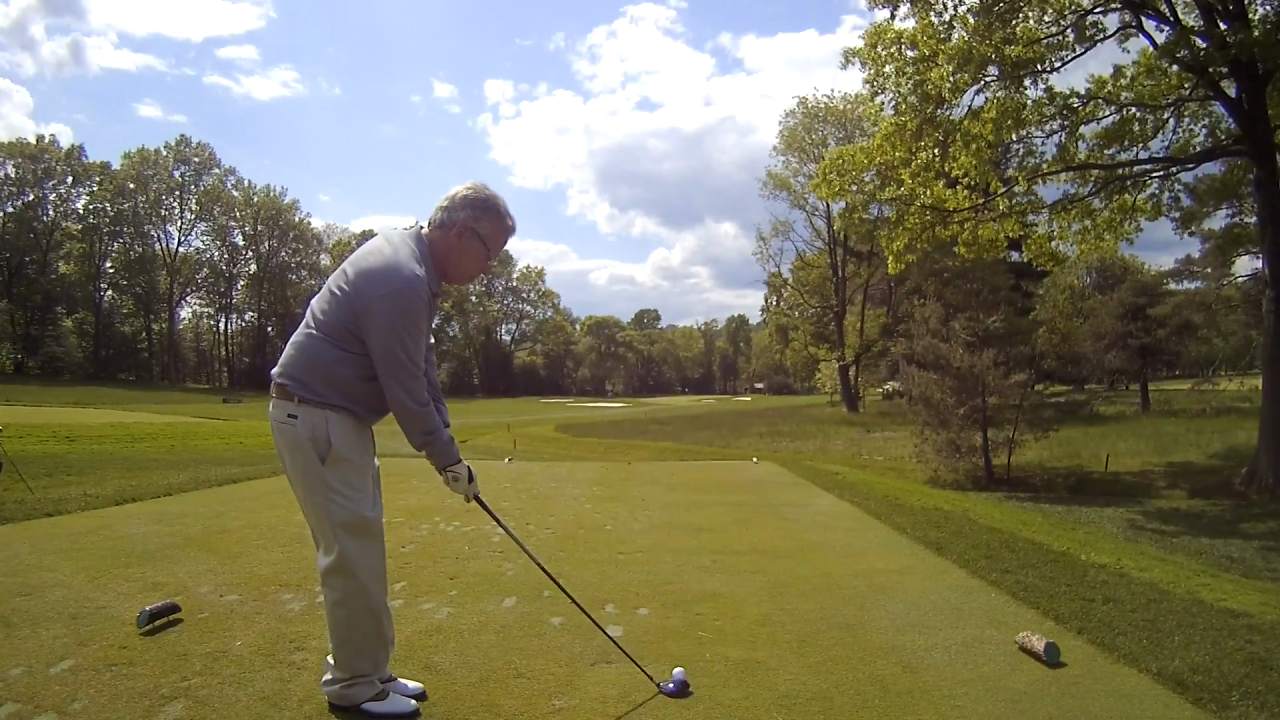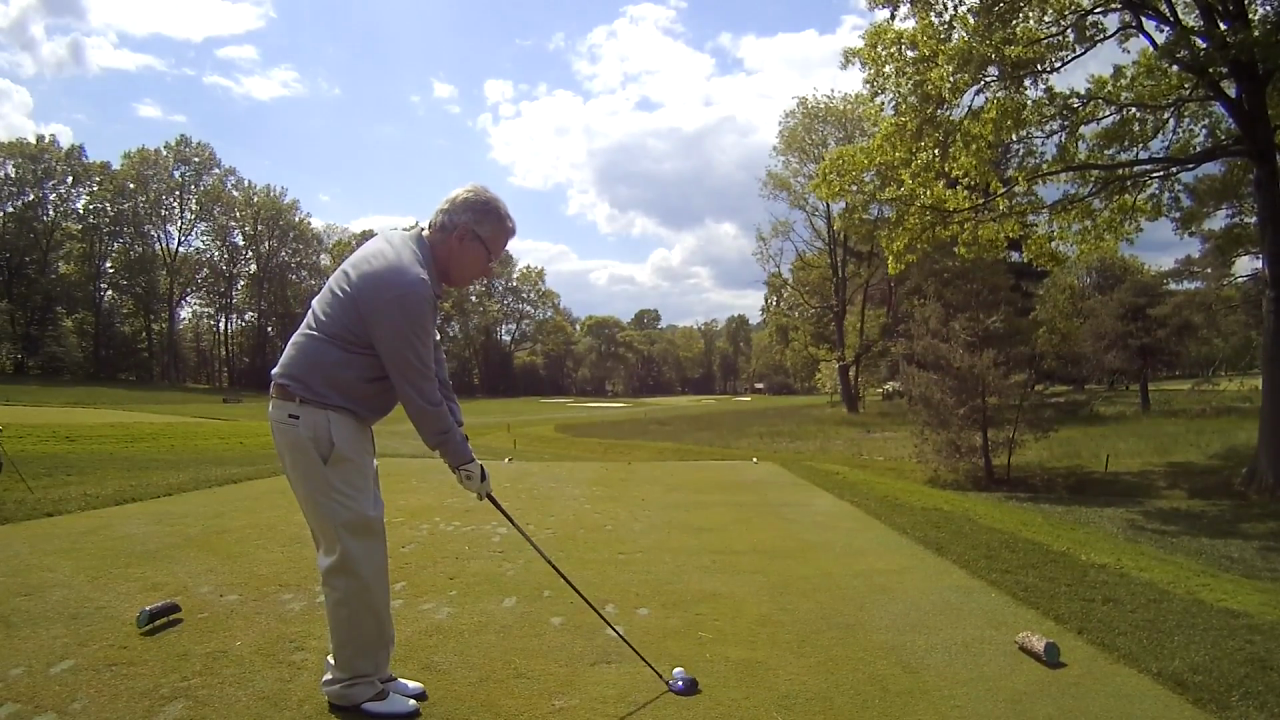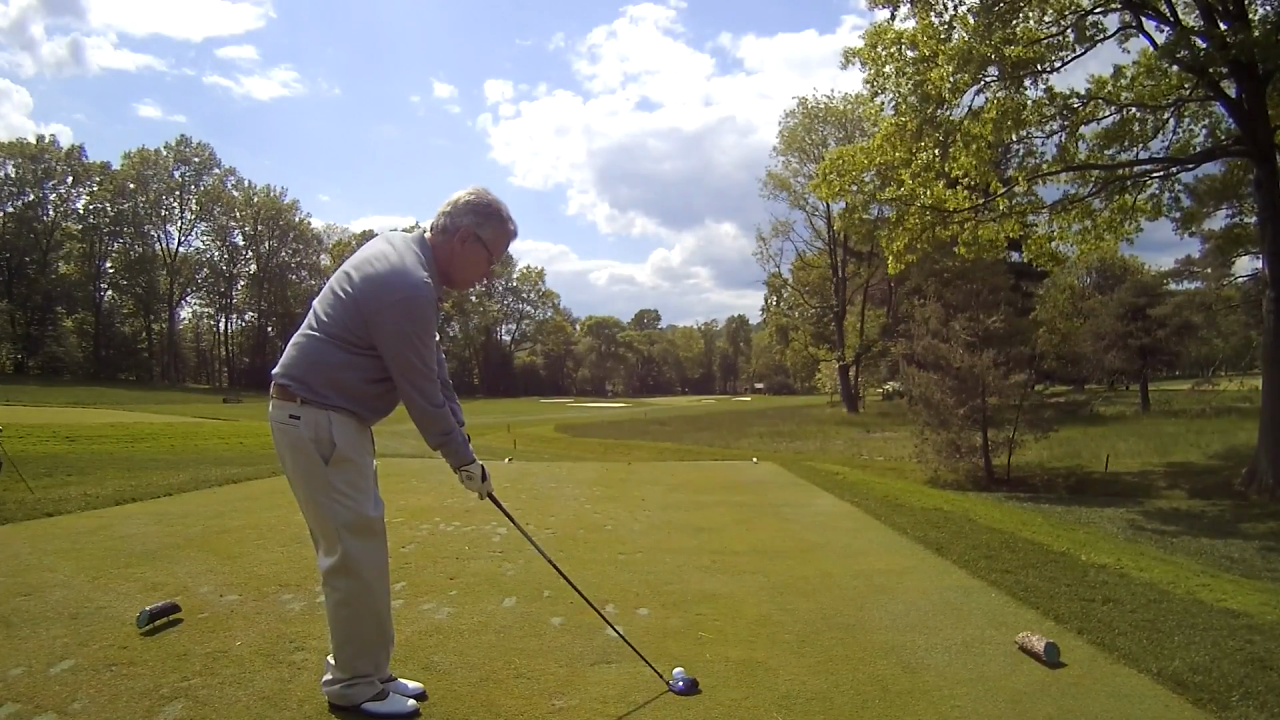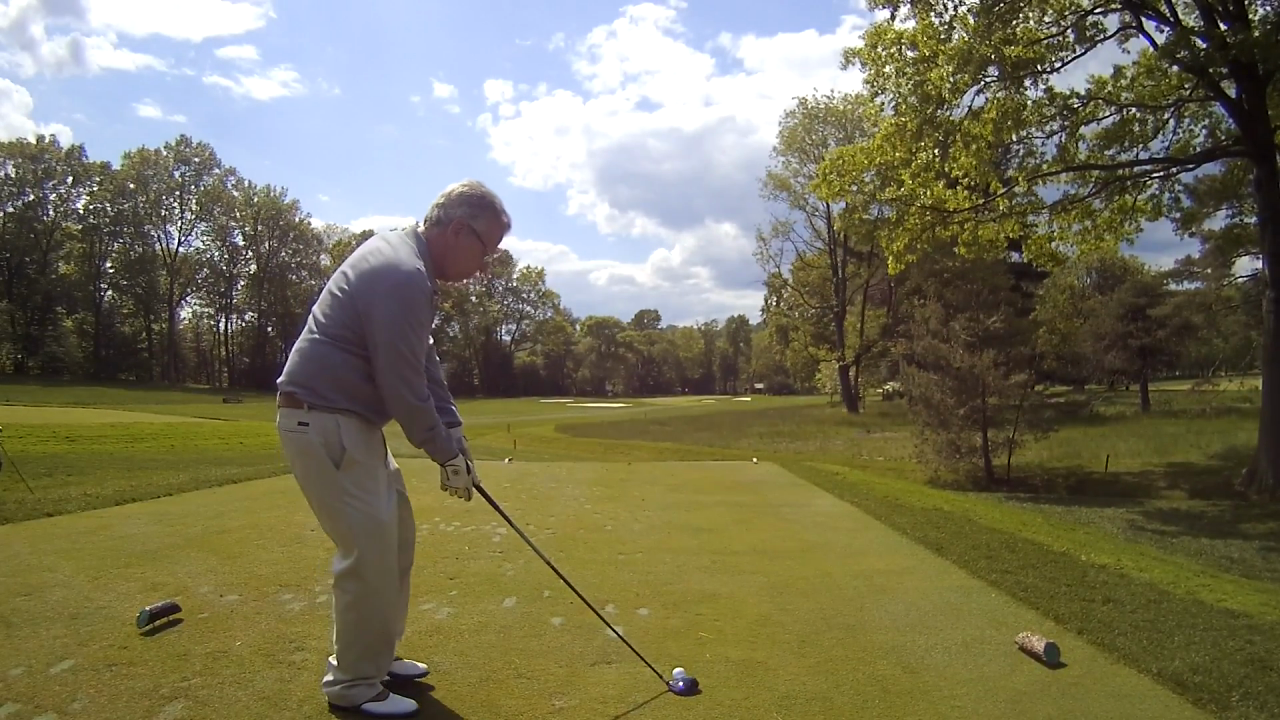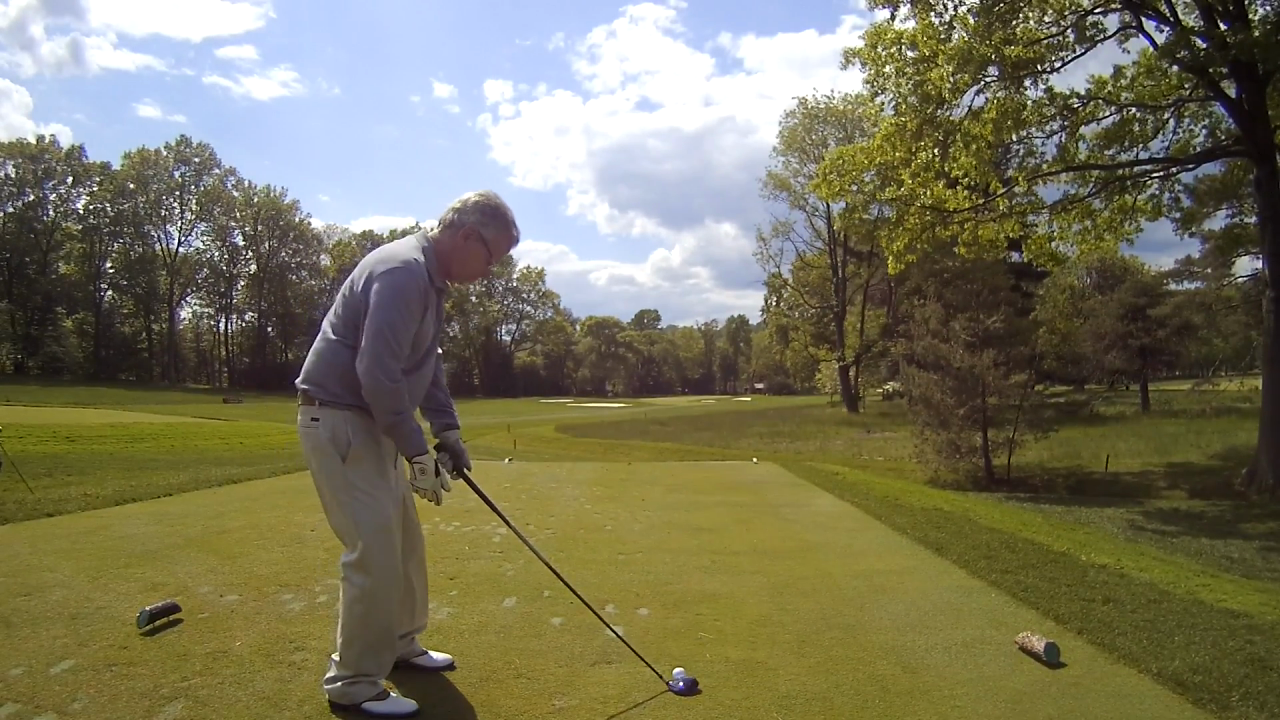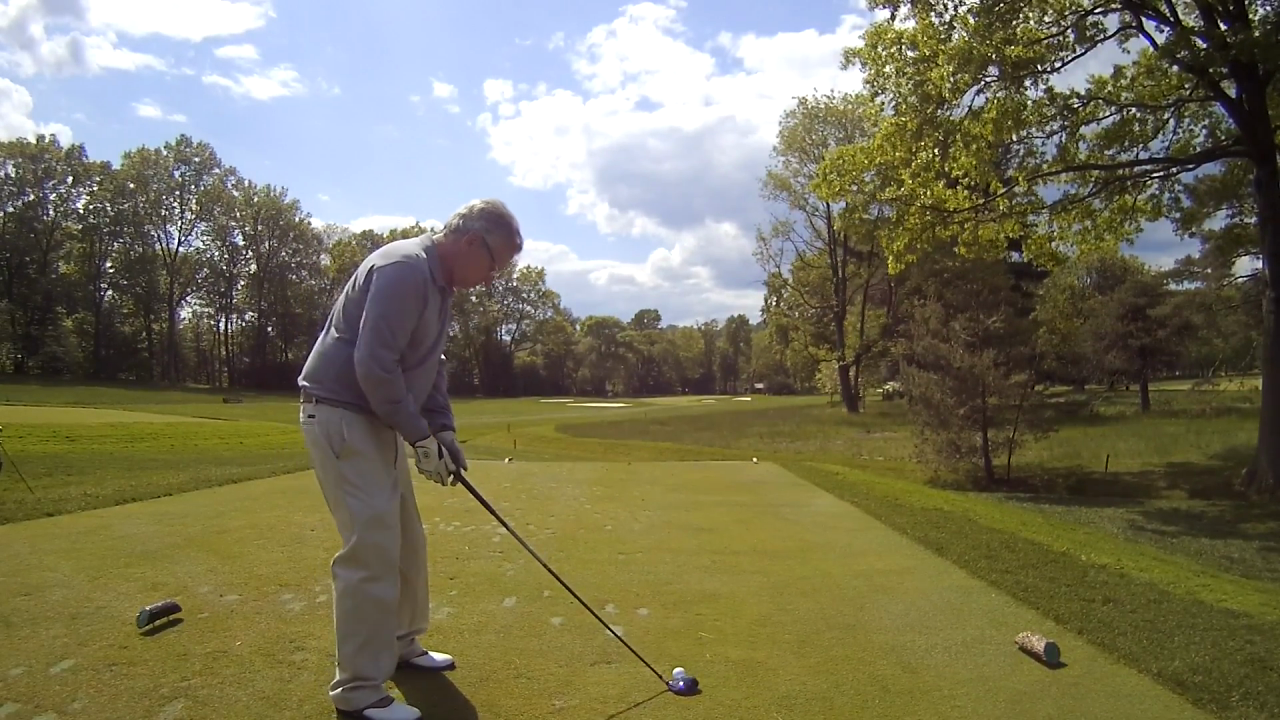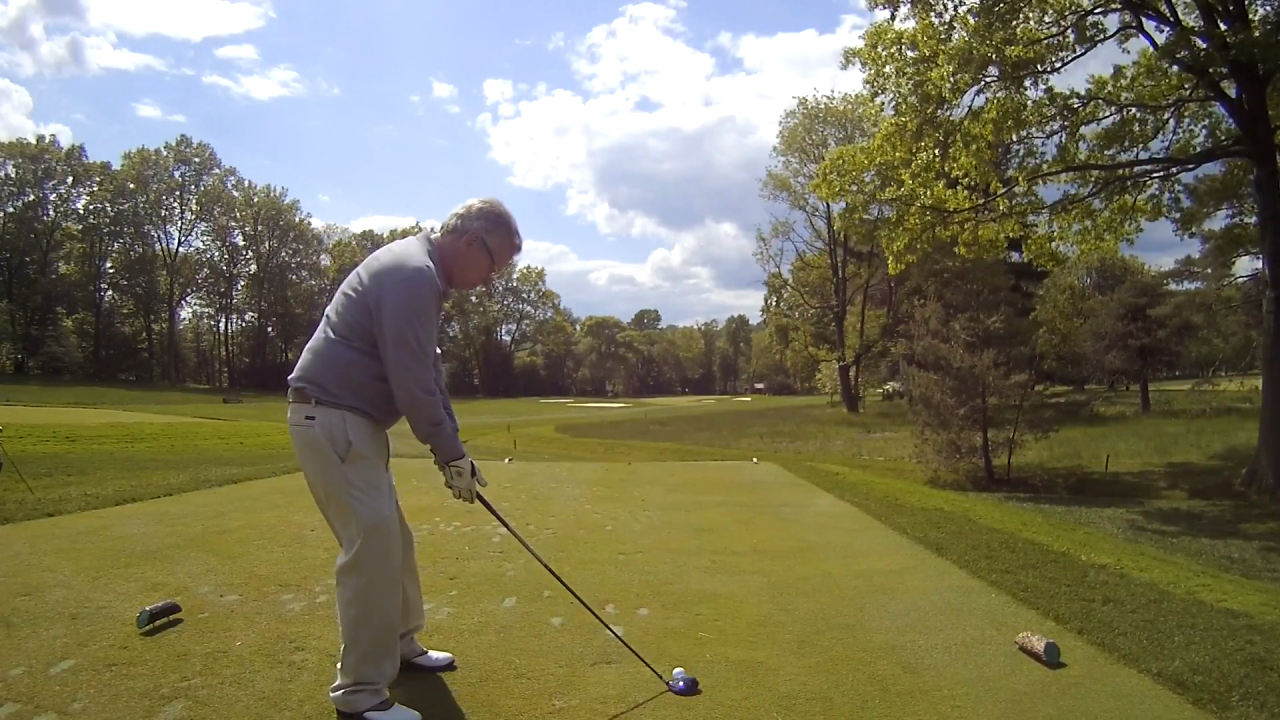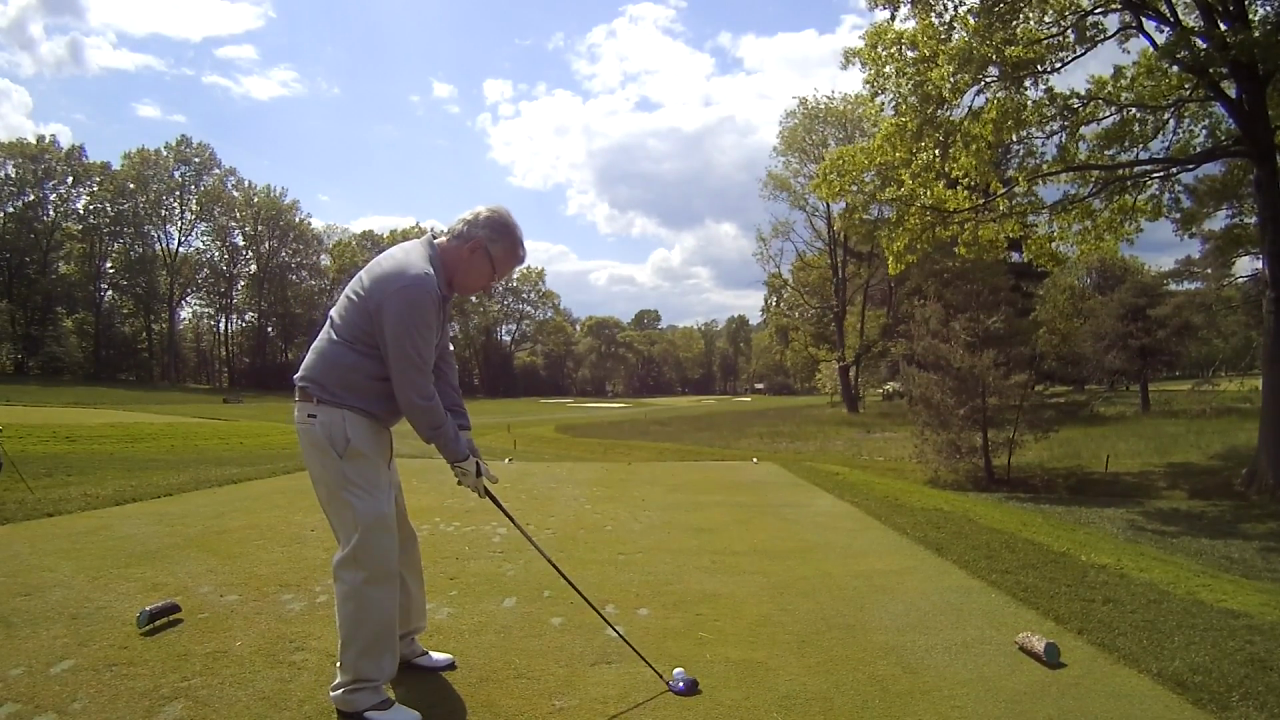
dt=0.4s
person 1, frame 1
left shoulder: (410, 257)
right shoulder: (401, 282)
left elbow: (422, 367)
right elbow: (406, 391)
left wrist: (446, 442)
right wrist: (447, 459)
left hip: (336, 413)
right hip: (315, 415)
left knee: (360, 543)
right knee: (353, 548)
left ankle: (365, 669)
person 1, frame 2
left shoulder: (408, 253)
right shoulder: (405, 284)
left elbow: (432, 366)
right elbow: (418, 390)
left wrist: (460, 440)
right wrist: (460, 458)
left hip: (333, 413)
right hip: (316, 416)
left knee: (361, 544)
right knee: (354, 549)
left ankle: (365, 670)
person 1, frame 3
left shoulder: (405, 250)
right shoulder: (408, 287)
left elbow: (431, 365)
right elbow: (421, 392)
left wrist: (461, 436)
right wrist: (463, 459)
left hip: (330, 414)
right hip: (315, 416)
left knee: (360, 544)
right knee: (354, 549)
left ankle: (365, 669)
person 1, frame 4
left shoulder: (402, 253)
right shoulder: (403, 277)
left elbow: (422, 362)
right elbow: (405, 390)
left wrist: (453, 431)
right wrist: (448, 456)
left hip: (344, 420)
right hip: (324, 421)
left knee: (394, 532)
right knee: (369, 549)
left ankle: (377, 655)
person 1, frame 5
left shoulder: (426, 274)
right shoulder: (404, 271)
left elbow: (426, 362)
right elbow: (378, 373)
left wrist: (448, 428)
right wrist: (418, 453)
left hip: (367, 421)
right hip: (339, 419)
left knee: (403, 539)
right knee: (374, 546)
left ankle: (400, 644)
person 1, frame 6
left shoulder: (438, 282)
right shoulder: (404, 268)
left elbow: (429, 365)
right elbow: (374, 365)
left wrist: (443, 428)
right wrist: (420, 437)
left hip: (375, 420)
right hip: (340, 416)
left knee: (405, 536)
right knee: (372, 544)
left ankle: (400, 642)
person 1, frame 7
left shoulder: (421, 271)
right shoulder: (414, 275)
left elbow: (426, 367)
right elbow: (413, 384)
left wrist: (451, 439)
right wrist: (452, 455)
left hip: (351, 418)
right hip: (331, 418)
left knee: (390, 539)
right knee: (373, 548)
left ankle: (399, 644)
person 1, frame 8
left shoulder: (430, 275)
right shoulder: (412, 283)
left elbow: (441, 362)
right elbow: (414, 388)
left wrist: (462, 432)
right wrist: (457, 454)
left hip: (361, 417)
right hip: (335, 416)
left knee: (395, 538)
right knee: (369, 546)
left ankle: (399, 644)
